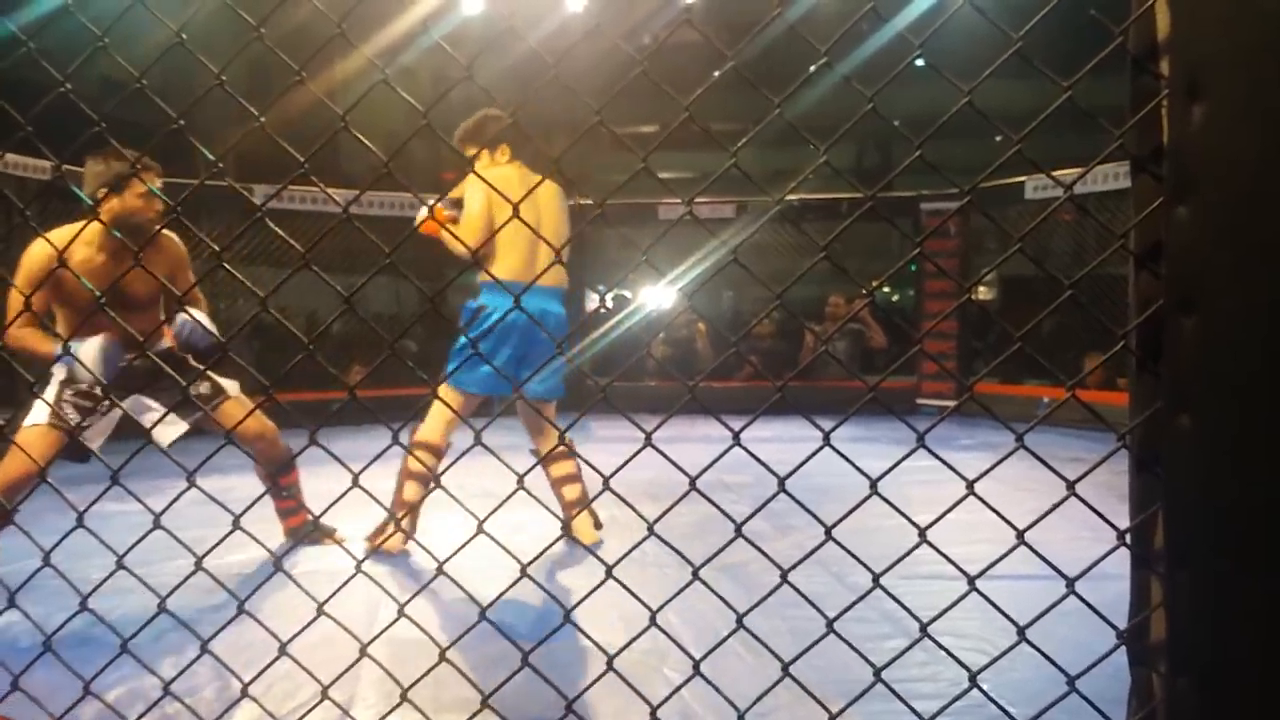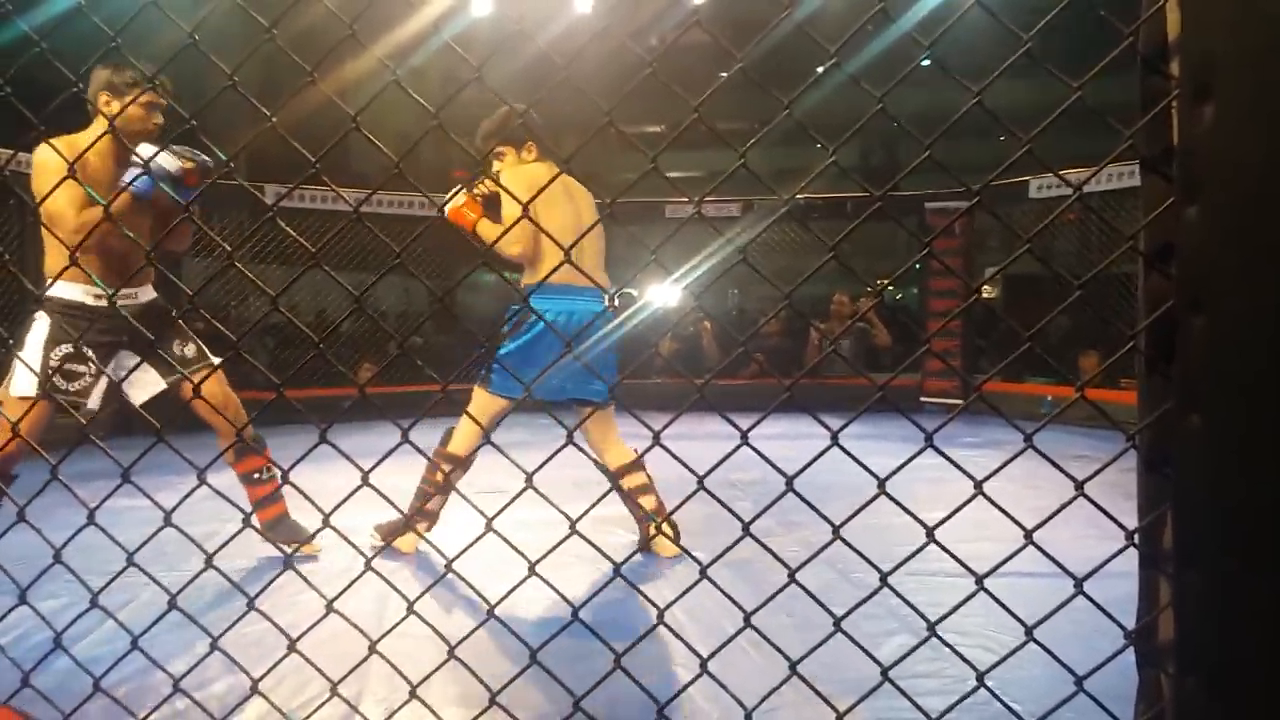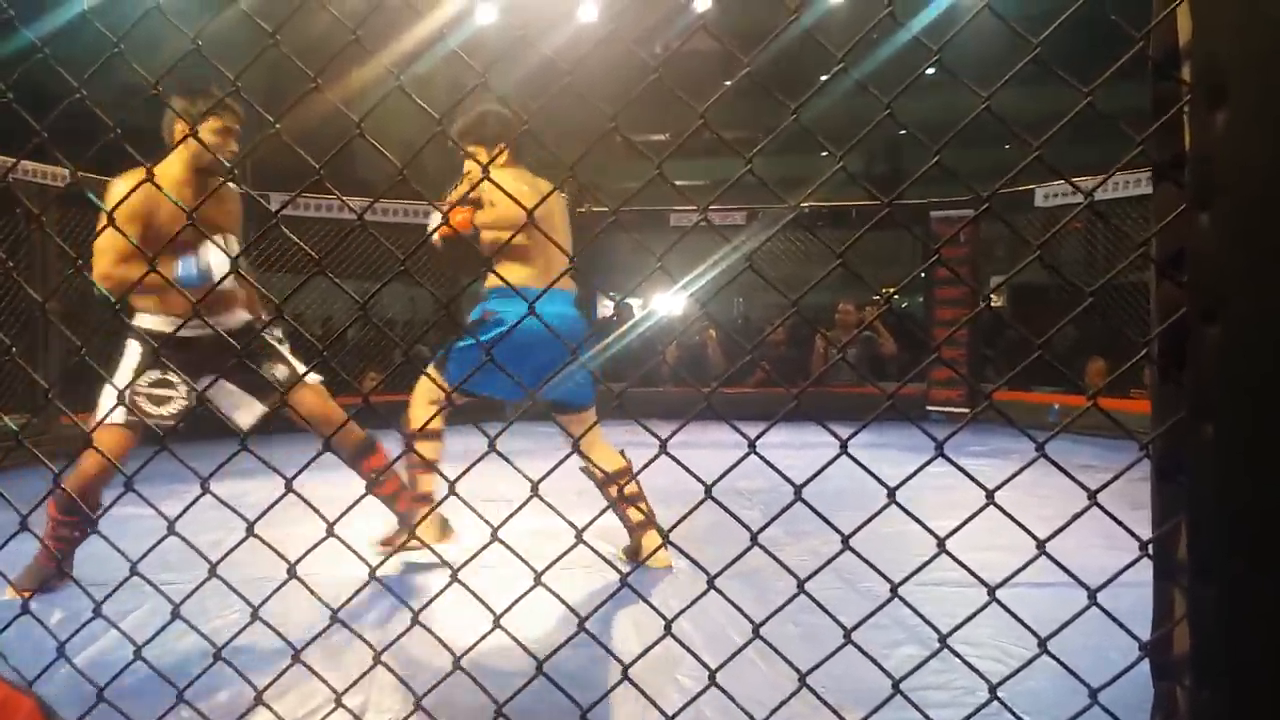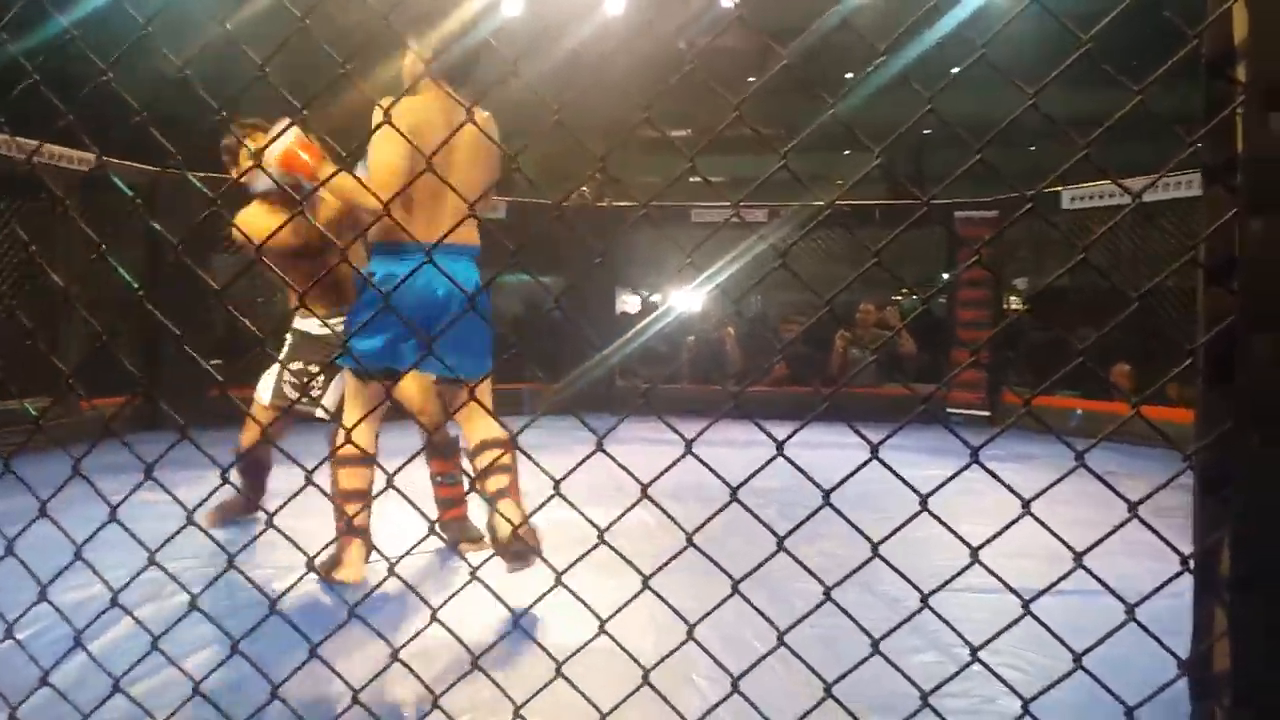
dt=0.5s
person 1, frame 1
left shoulder: (484, 180)
right shoulder: (552, 191)
left elbow: (471, 245)
left wrist: (438, 224)
left hip: (504, 306)
right hip: (553, 310)
left knee: (441, 417)
right knee: (542, 424)
left ankle: (398, 525)
right ankle: (581, 518)
person 1, frame 2
left shoulder: (523, 177)
right shoulder: (578, 190)
left elbow: (516, 247)
left wrist: (473, 220)
left hip: (547, 310)
right hip: (594, 312)
left knee: (474, 418)
right knee: (602, 430)
left ankle: (412, 525)
right ankle: (660, 531)
person 1, frame 3
left shoulder: (501, 179)
right shoulder: (549, 191)
left elbow: (520, 228)
left wrist: (463, 220)
right wrist: (471, 203)
left hip: (510, 313)
right hip: (562, 317)
left knee: (428, 395)
right knee: (587, 435)
left ankle: (426, 516)
right ankle: (648, 539)
person 1, frame 4
left shoulder: (402, 110)
right shoulder: (486, 125)
left elbow: (375, 200)
left wrist: (313, 167)
left hip: (399, 272)
right hip: (462, 273)
left knee: (360, 412)
right knee: (477, 410)
left ankle: (353, 550)
right ankle: (509, 521)
person 2, frame 1
left shoulder: (167, 247)
right shoulder: (50, 250)
left elbow: (194, 305)
left wrist: (195, 328)
right wrist: (73, 354)
left hip: (159, 361)
right hip: (86, 372)
left knee: (263, 435)
left ankle: (297, 521)
person 2, frame 2
left shoulder: (146, 163)
right shoulder: (57, 156)
left elbow: (175, 243)
right elbow: (76, 237)
left wrist: (185, 189)
right wrist: (141, 184)
left hip: (143, 311)
right hip: (75, 314)
left knee: (227, 409)
left ankle: (275, 520)
person 2, frame 3
left shoulder: (226, 197)
right shoulder: (134, 191)
right elbow: (107, 273)
left wrist: (255, 310)
right wrist: (187, 272)
left hip: (231, 332)
right hip: (163, 342)
left knee: (331, 417)
right knee: (98, 460)
left ankle: (412, 511)
right ankle: (53, 557)
person 2, frame 4
left shoulder: (318, 188)
right shoulder: (247, 221)
right elbow: (308, 235)
right hip: (314, 336)
left knee: (431, 416)
right knee: (252, 441)
left ankle: (454, 518)
right ankle: (249, 497)
